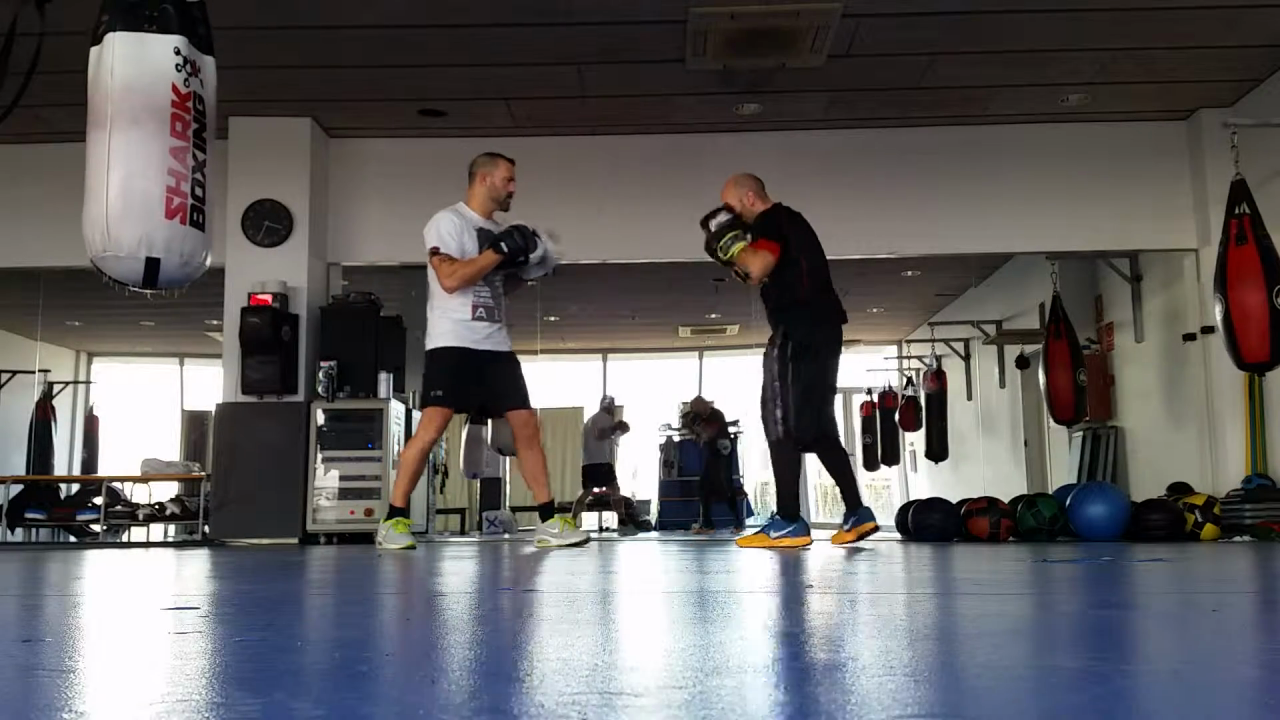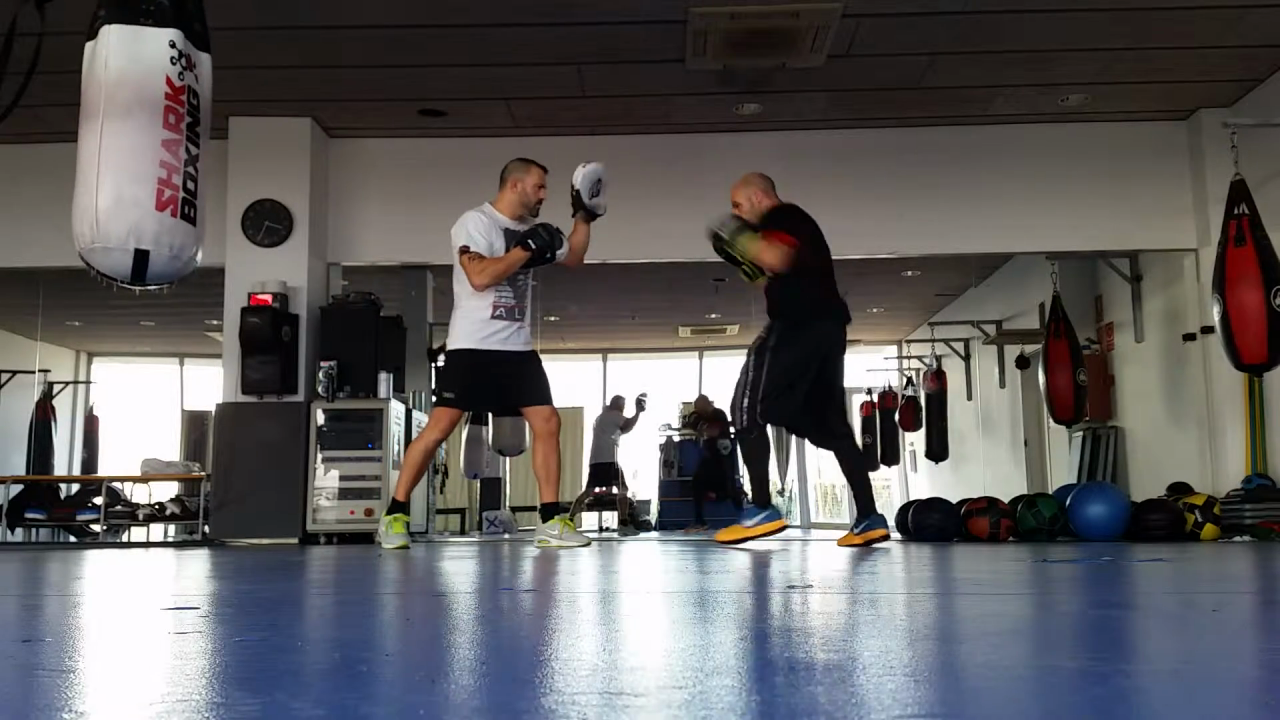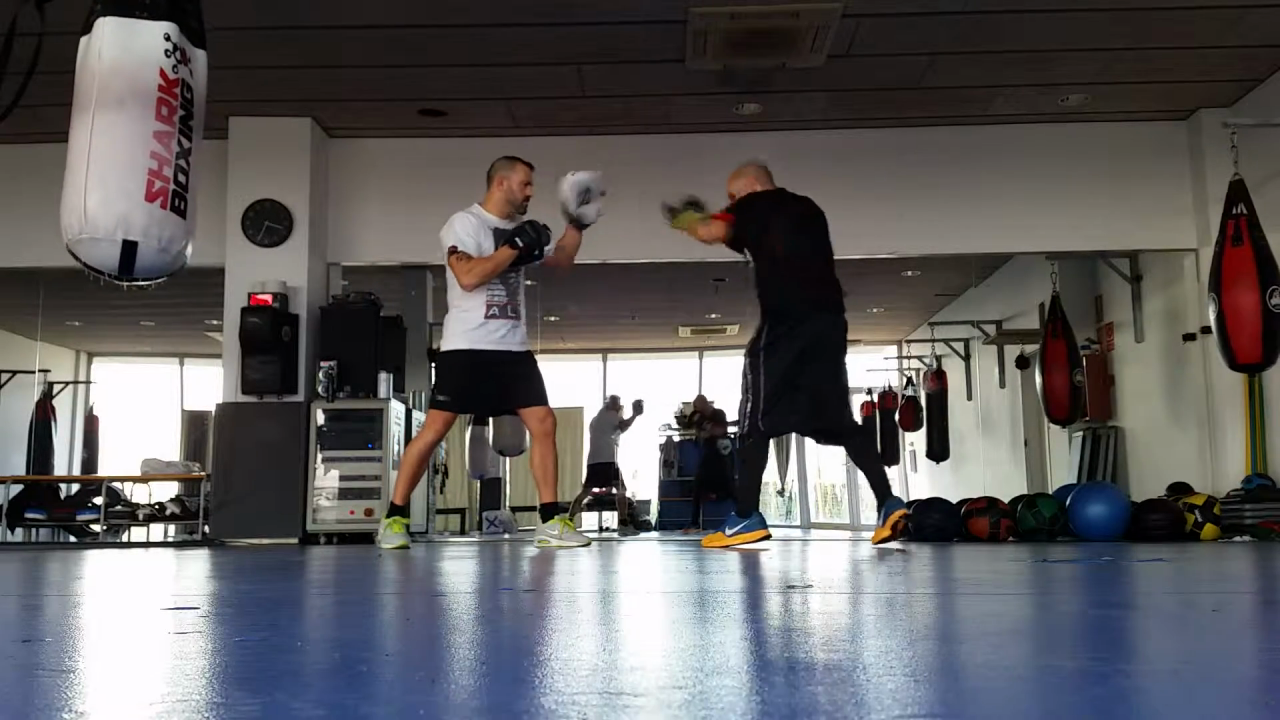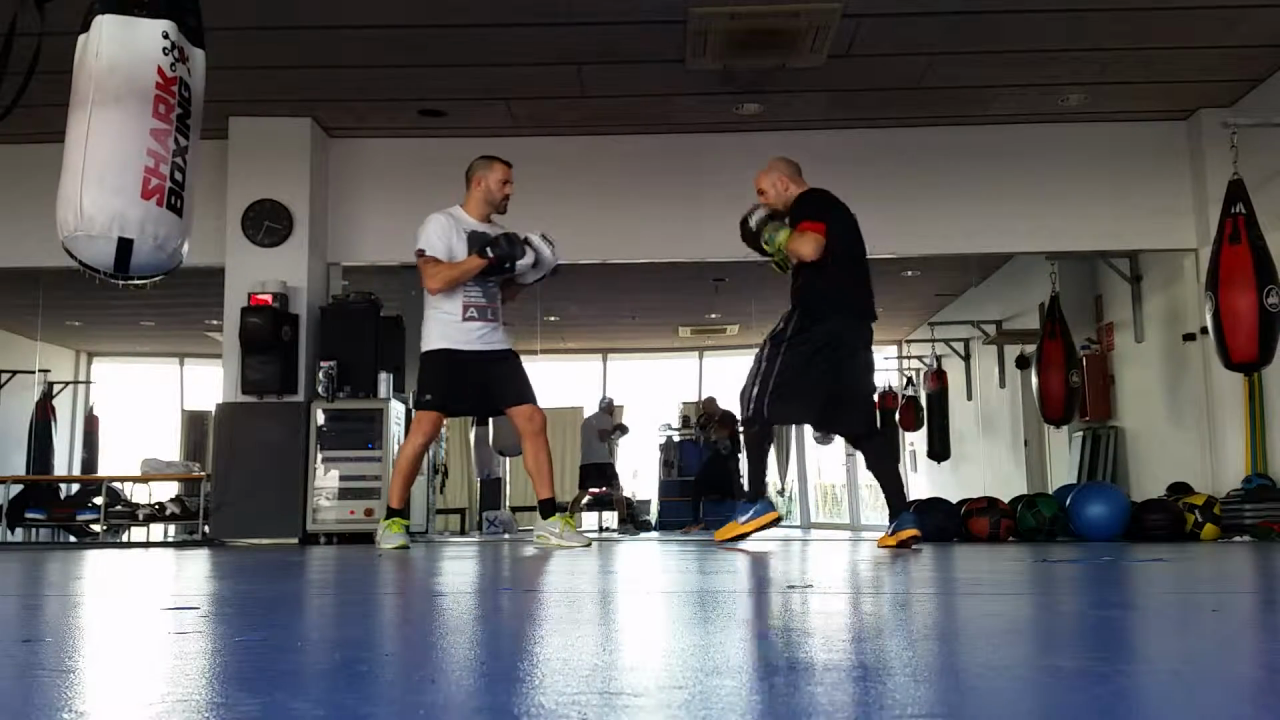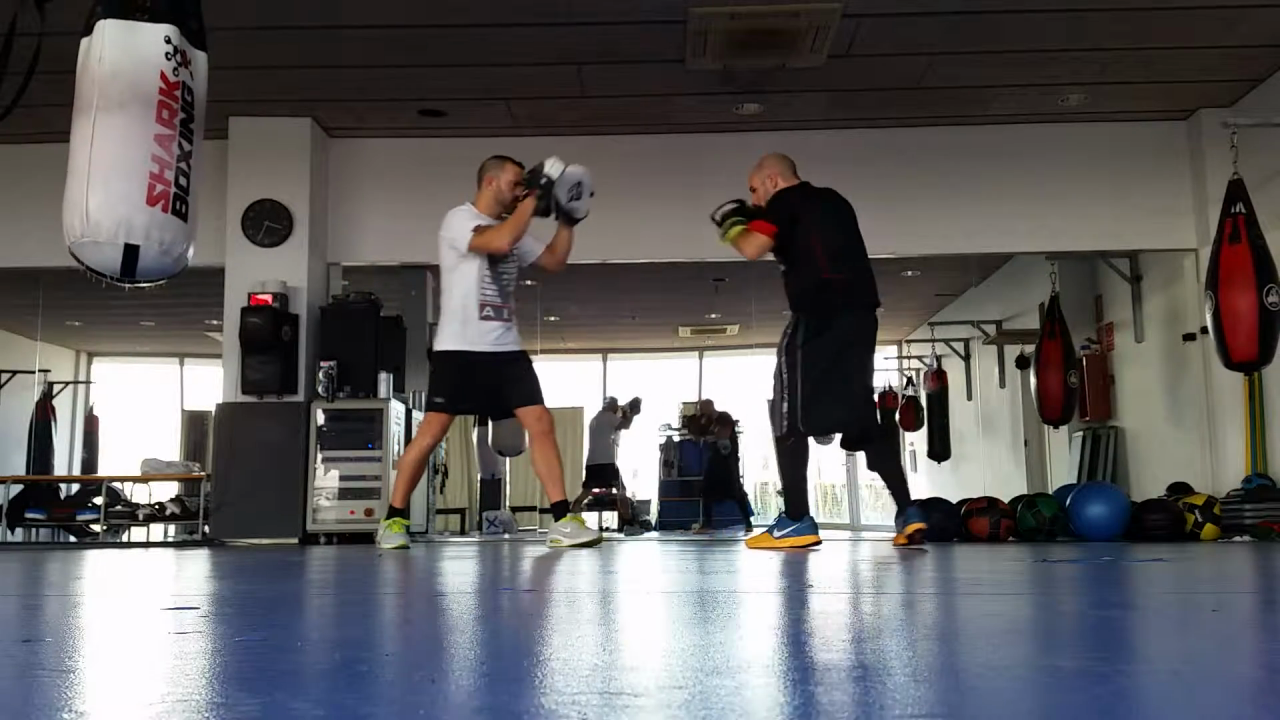
dt=0.3s
person 1, frame 1
left shoulder: (498, 230)
right shoulder: (447, 222)
right elbow: (450, 279)
left wrist: (529, 257)
right wrist: (499, 251)
left hip: (495, 347)
right hip: (452, 344)
left knee: (526, 425)
right knee: (433, 426)
left ankle: (549, 521)
right ankle: (394, 519)
person 1, frame 2
left shoulder: (528, 229)
right shoulder: (475, 222)
left elbow: (572, 258)
right elbow: (480, 277)
left wrist: (584, 217)
right wrist: (527, 248)
left hip: (518, 348)
right hip: (472, 345)
left knee: (548, 423)
right knee: (440, 425)
left ankle: (551, 521)
right ankle: (395, 515)
person 1, frame 3
left shoulder: (518, 228)
right shoulder: (465, 222)
left elbow: (559, 261)
right elbow: (468, 277)
left wrist: (575, 223)
right wrist: (515, 246)
left hip: (513, 348)
right hip: (467, 347)
left knee: (543, 424)
right knee: (435, 428)
left ankle: (550, 522)
right ankle: (394, 518)
person 1, frame 4
left shoulder: (498, 235)
right shoulder: (441, 224)
right elbow: (434, 282)
left wrist: (518, 271)
right wrist: (485, 255)
left hip: (494, 348)
right hip: (446, 347)
left knee: (532, 421)
right knee: (424, 430)
left ankle: (550, 520)
right ankle: (393, 519)
person 1, frame 5
left shoulder: (513, 231)
right shoulder: (459, 219)
left elbow: (555, 260)
right elbow: (501, 241)
left wrist: (567, 218)
right wrist: (535, 195)
left hip: (506, 348)
right hip: (460, 347)
left knee: (540, 423)
right knee: (432, 430)
left ankle: (562, 521)
right ankle: (395, 518)
person 2, frame 1
left shoulder: (774, 219)
right shoulder: (789, 224)
left elbow: (760, 265)
right elbow: (765, 281)
left wrist: (728, 237)
right wrist: (731, 252)
left hip: (798, 332)
right hip: (818, 331)
left knee: (780, 423)
right knee: (816, 427)
left ankle: (789, 522)
right ankle: (858, 512)
person 2, frame 2
left shoulder: (783, 216)
right shoulder: (785, 226)
left elbow: (775, 259)
right elbow: (771, 282)
left wrist: (740, 238)
right wrist: (739, 253)
left hip: (796, 328)
right hip: (825, 329)
left knee: (748, 410)
right knee: (832, 425)
left ankle: (762, 509)
right ankle: (869, 517)
person 2, frame 3
left shoulder: (757, 204)
right shoulder: (808, 209)
left elbow: (710, 229)
left wrist: (683, 213)
left hip: (787, 323)
right hip: (828, 320)
left knee: (756, 418)
right knee: (837, 419)
left ankle: (747, 518)
right ankle: (888, 503)
person 2, frame 4
left shoulder: (810, 203)
right shoulder: (831, 208)
left elbow: (809, 250)
left wrist: (771, 233)
right wrist: (774, 247)
left hip: (815, 320)
right hip: (853, 324)
left knee: (758, 403)
right knee: (861, 424)
left ankle: (756, 502)
right ankle: (902, 517)
person 2, frame 5
left shoulder: (785, 201)
right shoulder: (834, 201)
left elbow: (752, 249)
left wrist: (732, 222)
right wrist: (756, 222)
left hip: (819, 321)
right hip: (858, 319)
left knee: (790, 418)
right knee: (861, 420)
left ankle: (796, 522)
right ankle: (908, 512)
